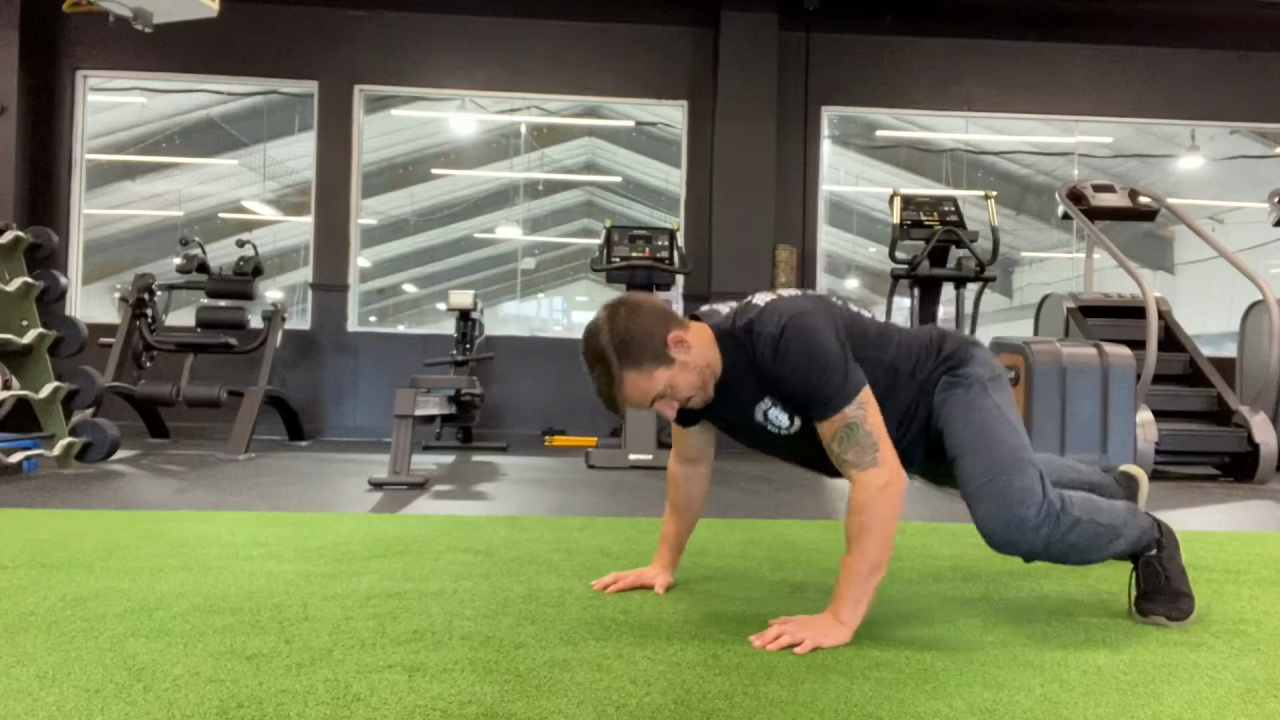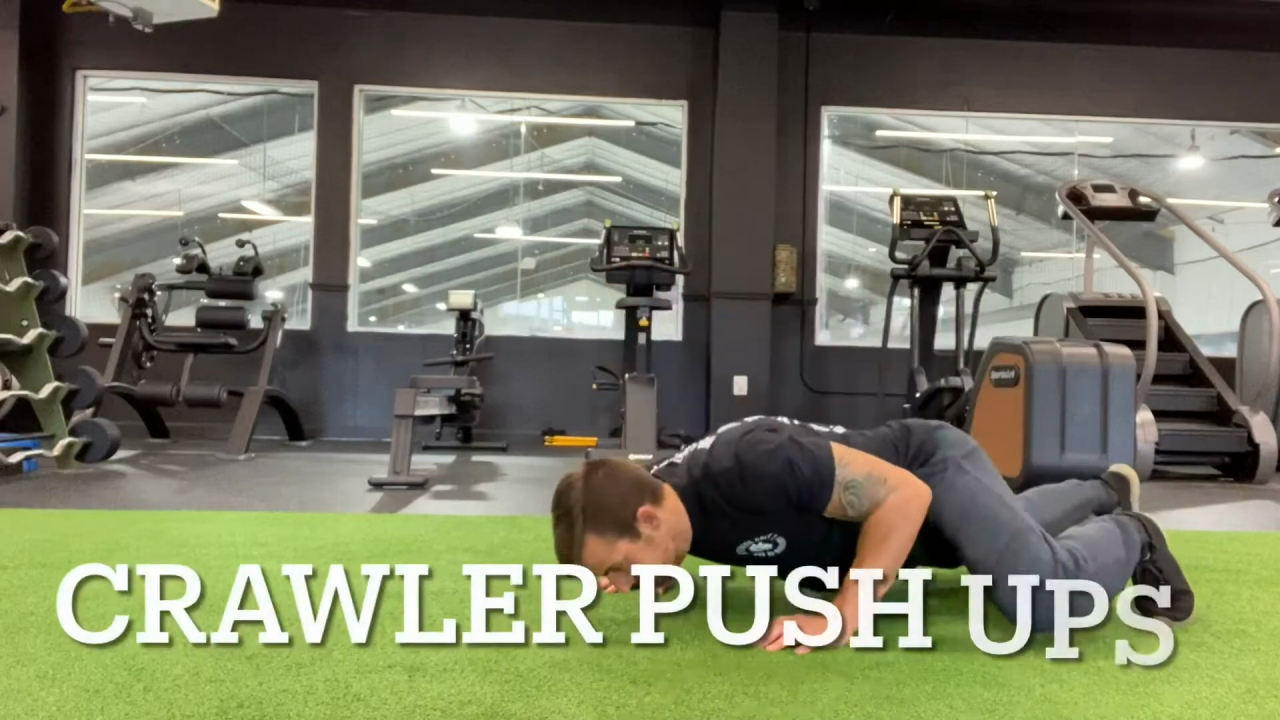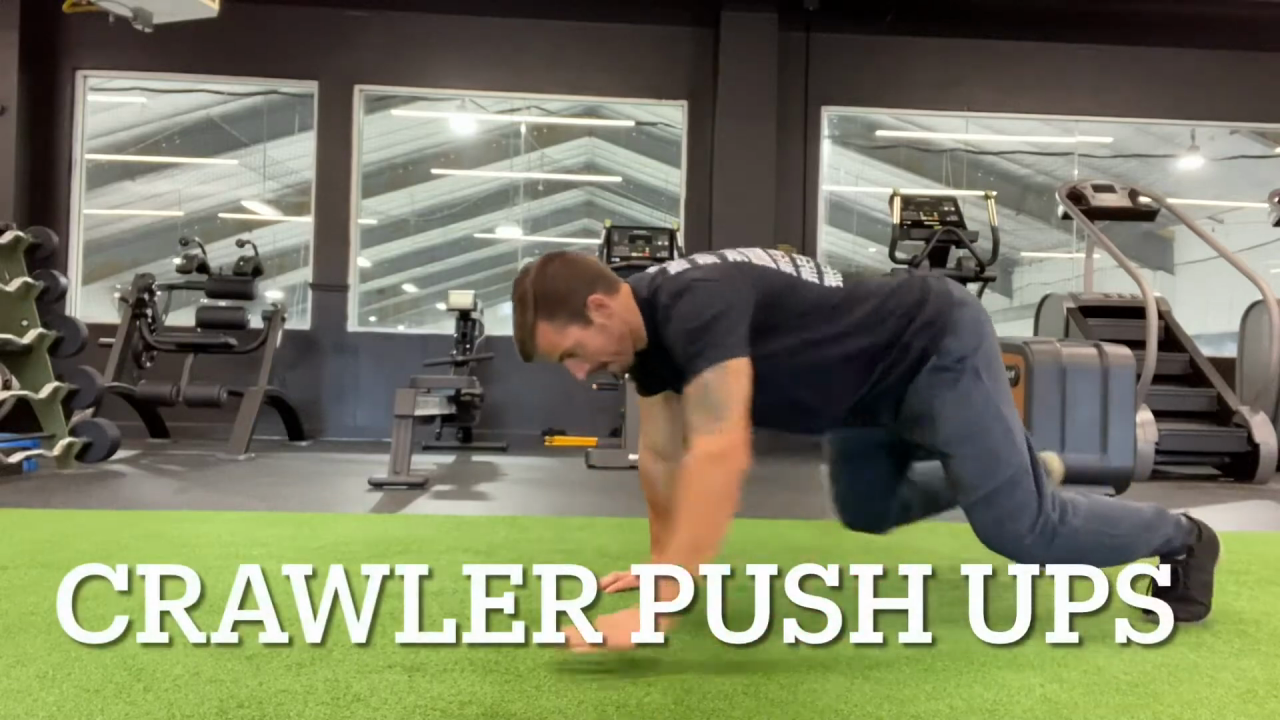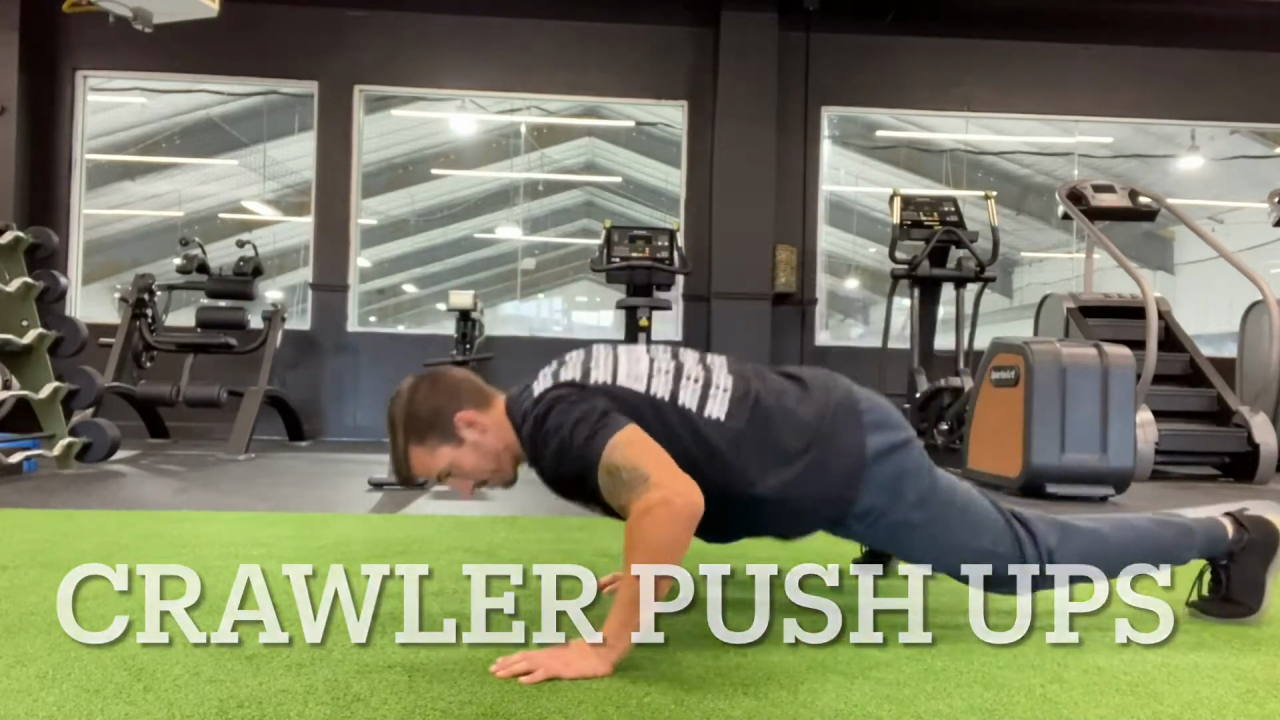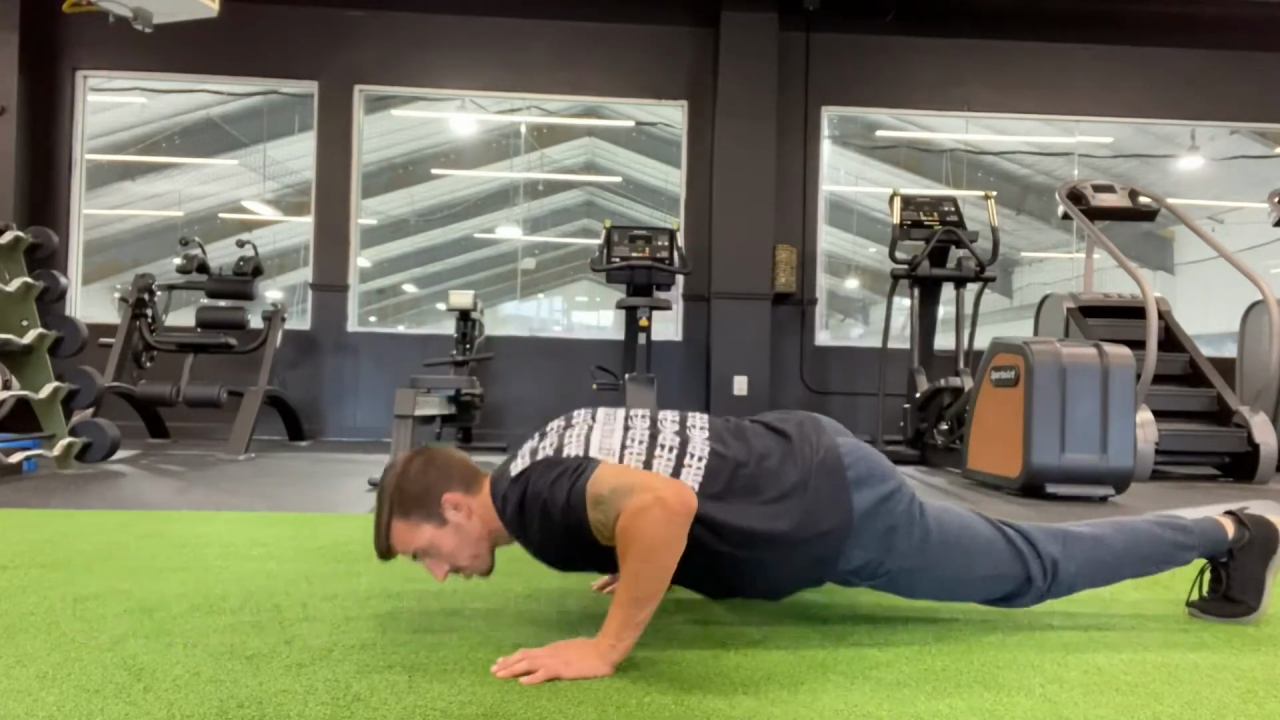
dt=0.7s
person 1, frame 1
left shoulder: (785, 339)
right shoulder: (682, 369)
left elbow: (879, 477)
right elbow: (689, 460)
left wrist: (841, 617)
right wrist: (665, 560)
left hip: (953, 380)
right hip: (905, 408)
left knee: (1017, 518)
right knee: (1001, 475)
left ankle: (1143, 535)
right ankle: (1114, 486)
person 1, frame 2
left shoulder: (748, 469)
right shoulder: (672, 494)
left elbow: (904, 493)
left wrist: (844, 615)
right wrist: (661, 569)
left hip: (930, 467)
right hip: (895, 500)
left knee: (1038, 589)
right knee: (1008, 526)
left ankle: (1128, 538)
right ankle: (1107, 491)
person 1, frame 3
left shoulder: (698, 304)
right shoulder: (650, 326)
left elbow: (721, 455)
right elbow: (660, 453)
left wrist: (655, 606)
right wrist: (655, 563)
left hip: (939, 343)
right hip: (871, 370)
left knee: (1019, 529)
right knee: (866, 509)
left ankle: (1179, 538)
right ankle: (1026, 469)
person 1, frame 4
left shoulder: (558, 422)
right shoulder: (557, 393)
left elbow: (673, 503)
left wrist: (605, 646)
right wrist: (643, 566)
left hip: (852, 463)
right hip: (817, 411)
left knee: (1020, 556)
right knee: (722, 520)
right ankle: (887, 534)
person 1, frame 5
left shoulder: (539, 496)
right shoulder: (543, 462)
left elbow: (666, 506)
left wrist: (605, 648)
right wrist: (649, 569)
left hip: (841, 509)
right hip: (804, 452)
left knee: (1028, 569)
